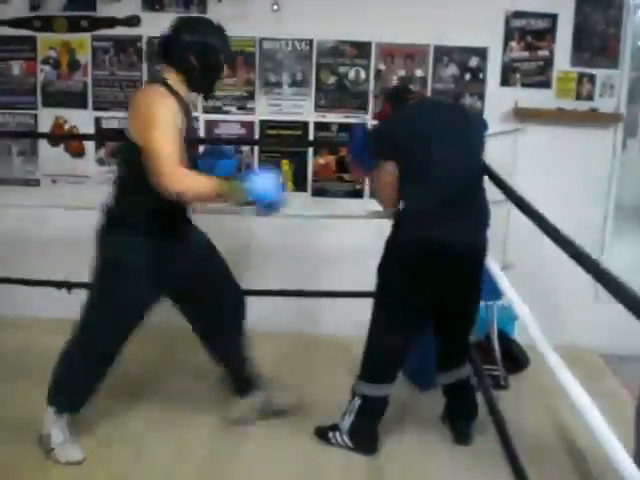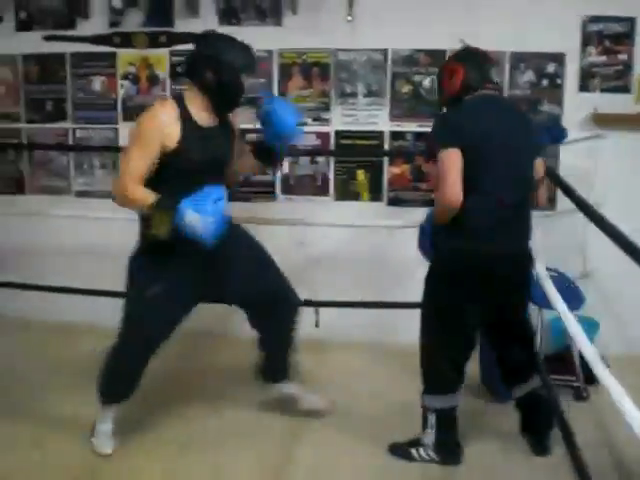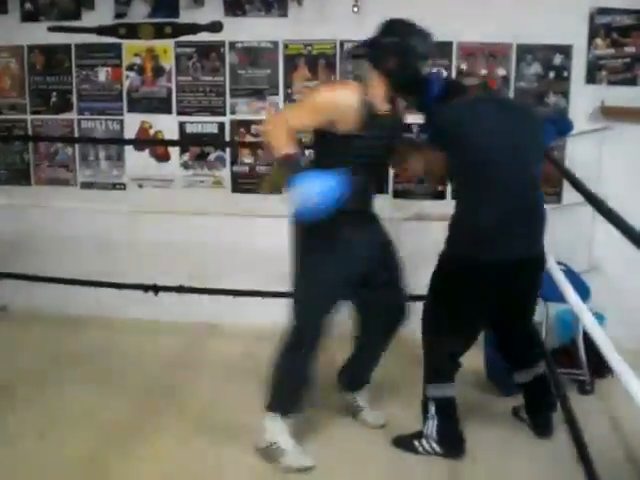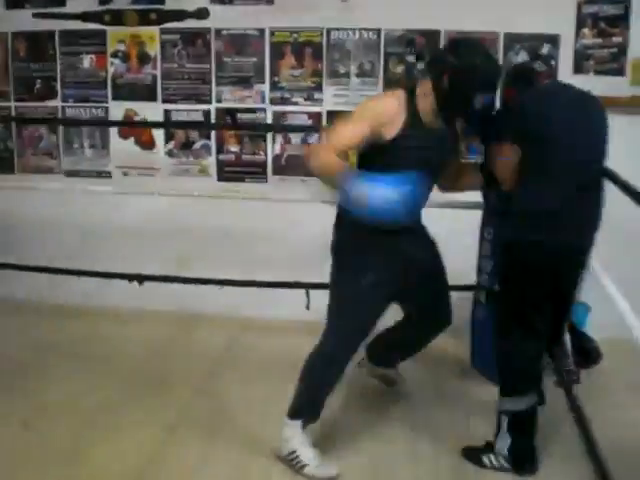
dt=0.5s
person 1, frame 1
left shoulder: (167, 98)
right shoulder: (158, 103)
right elbow: (172, 180)
right wrist: (234, 188)
left hip: (173, 231)
right hip: (131, 238)
left knee: (225, 305)
right knee: (100, 334)
left ankle: (250, 394)
right ankle: (57, 420)
person 1, frame 2
left shoulder: (223, 119)
right shoulder: (164, 117)
left elbow: (242, 167)
right elbow: (124, 187)
left wrist: (268, 150)
right wrist: (165, 212)
left hip: (217, 236)
right hip: (167, 249)
left knee: (278, 302)
right knee: (138, 338)
left ankle: (279, 385)
right ankle: (108, 413)
person 1, frame 3
left shoulder: (392, 107)
right shoulder: (343, 98)
right elbow: (276, 126)
right wrist: (291, 168)
left hip: (361, 224)
right hip: (326, 231)
left knee: (388, 310)
right knee: (309, 324)
left ankle: (353, 391)
right ankle: (275, 426)
person 1, frame 4
left shoulder: (448, 120)
right shoulder: (391, 108)
left elbow: (445, 173)
right elbow: (320, 156)
right wrist: (353, 183)
left hip: (407, 233)
right hip: (365, 235)
left knee: (433, 314)
right knee: (347, 330)
left ankle: (381, 359)
right ankle: (294, 434)
person 2, frame 1
left shoulder: (392, 127)
right shoulder: (468, 120)
left elbow: (388, 199)
left wrist: (372, 167)
left hip: (418, 240)
right hip: (470, 240)
left knee: (390, 334)
right knee: (454, 330)
left ankle: (359, 429)
right ankle: (463, 418)
person 2, frame 2
left shoulder: (454, 120)
right shoulder: (523, 121)
left elbow: (452, 198)
right elbow: (536, 182)
left wrist: (434, 222)
left hip: (463, 252)
right hip: (514, 251)
left knee: (443, 343)
right knee: (515, 340)
left ankle: (440, 441)
right ankle: (539, 429)
person 2, frame 3
left shoulder: (449, 115)
right shoulder: (529, 118)
left elbow: (436, 165)
left hip: (474, 251)
right hip: (527, 250)
left knee: (443, 335)
right knee: (518, 328)
left ankle: (441, 434)
right ankle: (541, 412)
person 2, frame 4
left shoulder: (521, 107)
right shoulder: (593, 107)
left elbow: (507, 179)
left wrist: (495, 143)
left hip: (532, 237)
right hip: (577, 238)
left knee: (518, 334)
right knee: (543, 326)
left ankle: (515, 448)
right ankle: (524, 402)
